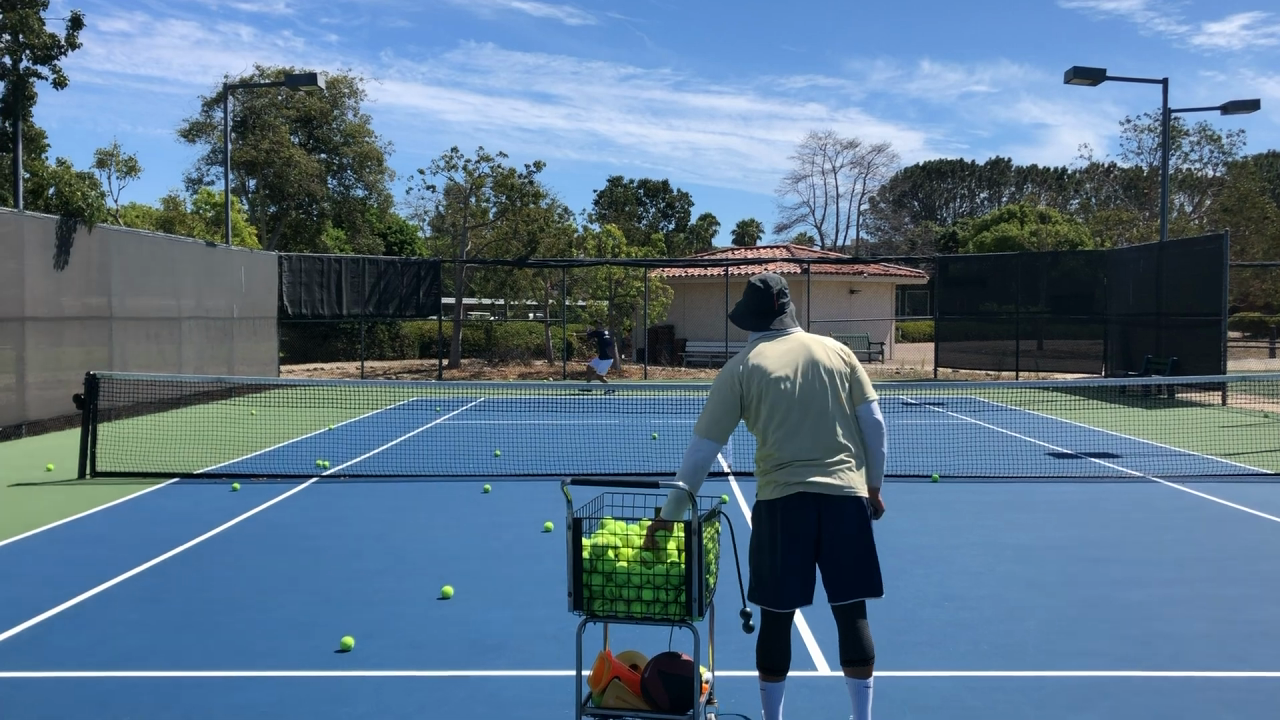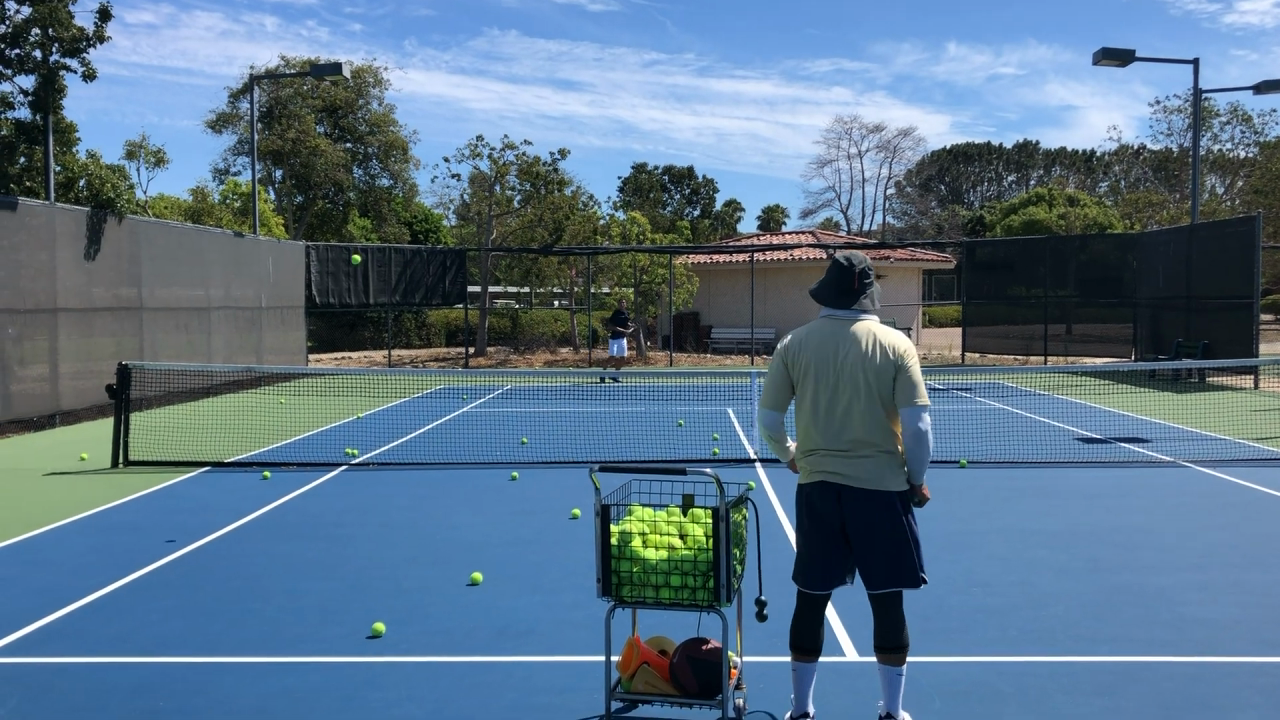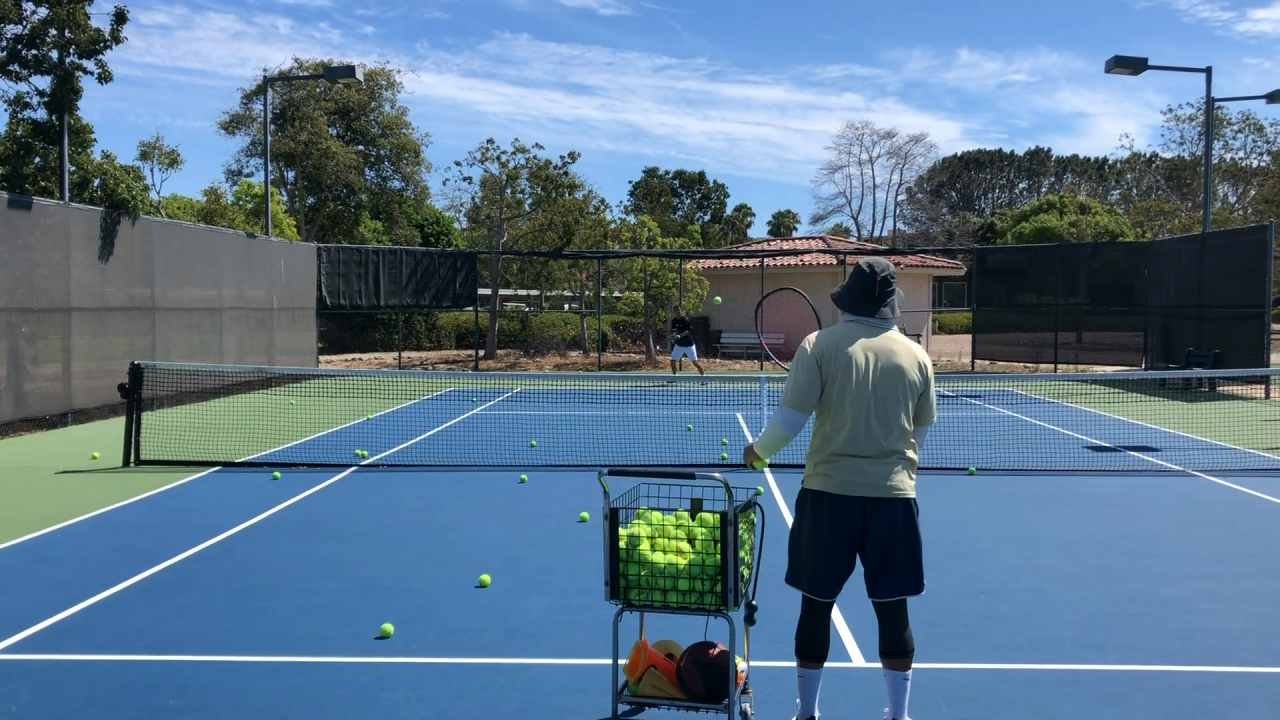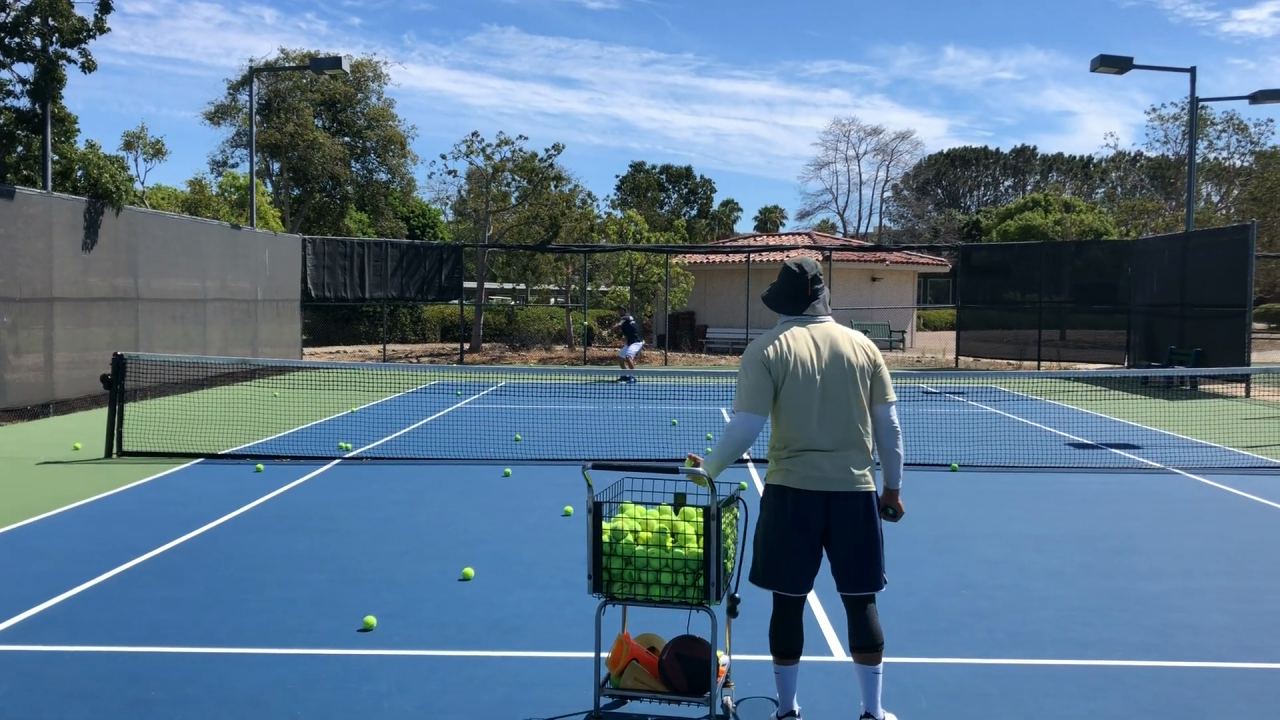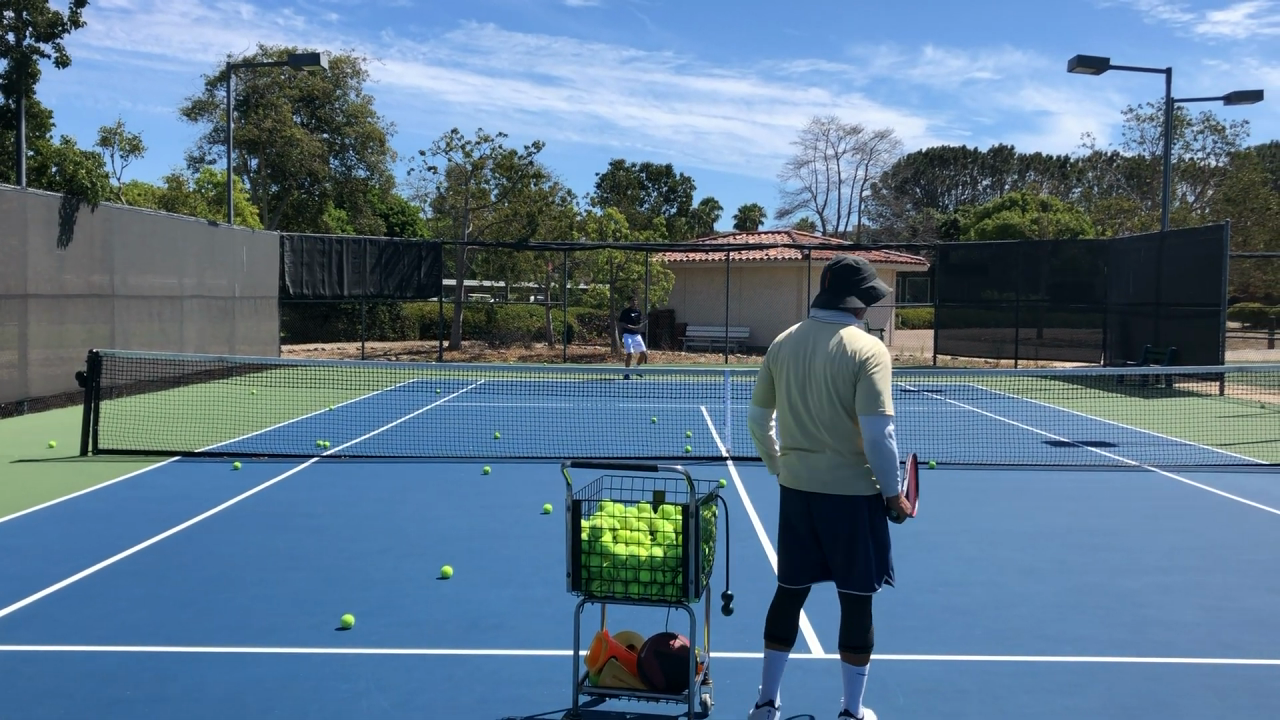
dt=1s
person 1, frame 1
left shoulder: (740, 368)
right shoulder: (836, 351)
left elbow: (701, 451)
right elbow: (874, 423)
left wrist: (668, 515)
right wrist: (873, 486)
left hip: (782, 502)
right hip: (846, 498)
left knee: (777, 616)
right knee: (852, 613)
person 1, frame 2
left shoulder: (795, 343)
right shoulder: (895, 343)
left elbow: (768, 419)
right elbow: (918, 426)
left wrist: (791, 451)
right wrist: (916, 479)
left hip: (818, 488)
right hip: (881, 489)
left knee: (811, 600)
right knee: (887, 602)
person 1, frame 3
left shoulder: (819, 344)
right shoulder: (916, 355)
left elbow: (788, 422)
right elbow: (918, 433)
left wrist: (759, 448)
left hip: (829, 494)
right hip: (893, 497)
left knee: (817, 607)
right knee: (893, 610)
person 1, frame 4
left shoulder: (766, 349)
right shoulder: (861, 344)
left elbow: (745, 427)
right elbow: (889, 425)
left wrist: (707, 467)
right wrist: (892, 486)
left hip: (791, 491)
right hip: (854, 491)
left knee: (788, 603)
right knee: (861, 603)
person 1, frame 5
left shoulder: (783, 342)
right shoulder: (867, 348)
left elbow: (757, 417)
right elbow: (878, 433)
left wrist: (776, 465)
right wrist: (893, 492)
left hip: (797, 488)
right hip: (852, 493)
left knee: (790, 592)
right knee: (856, 601)
